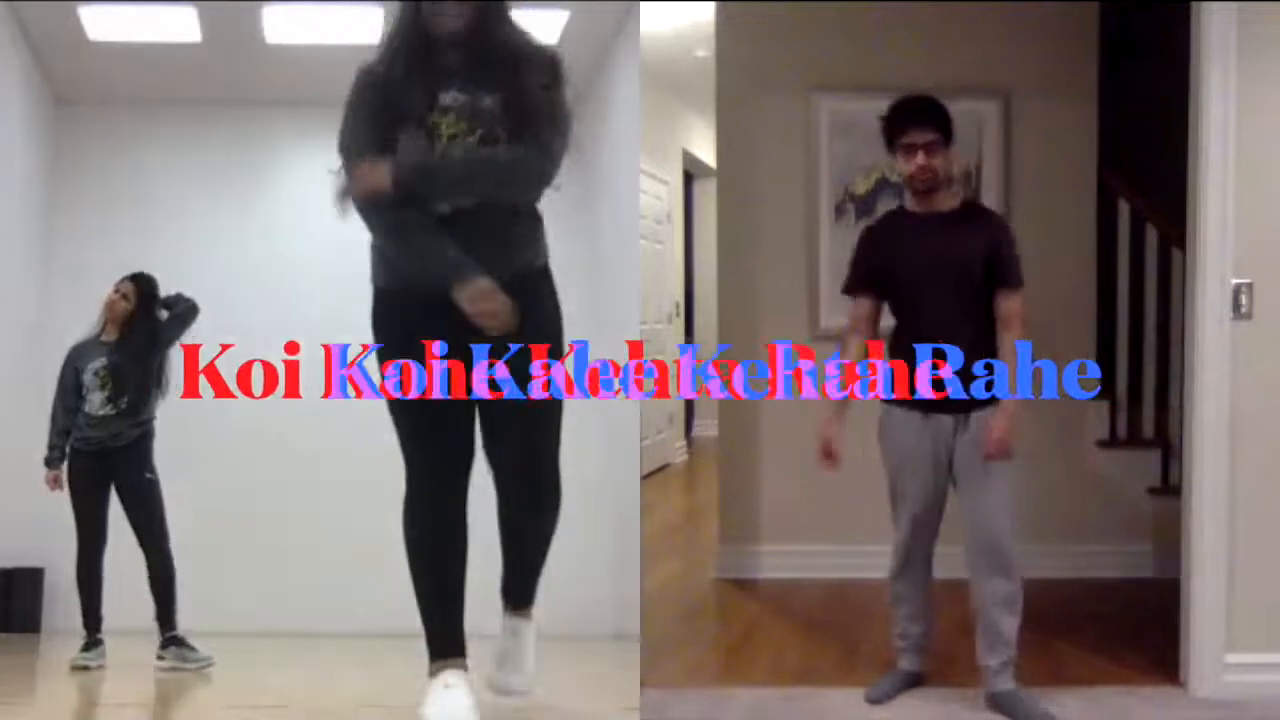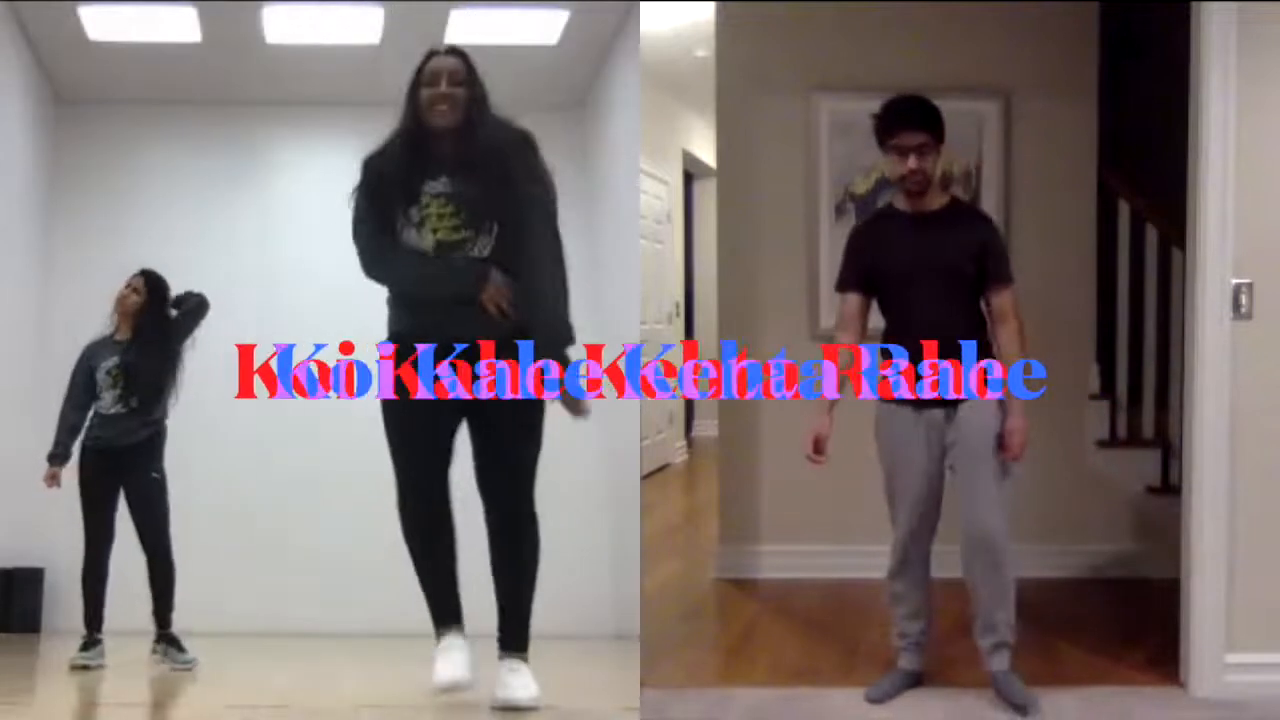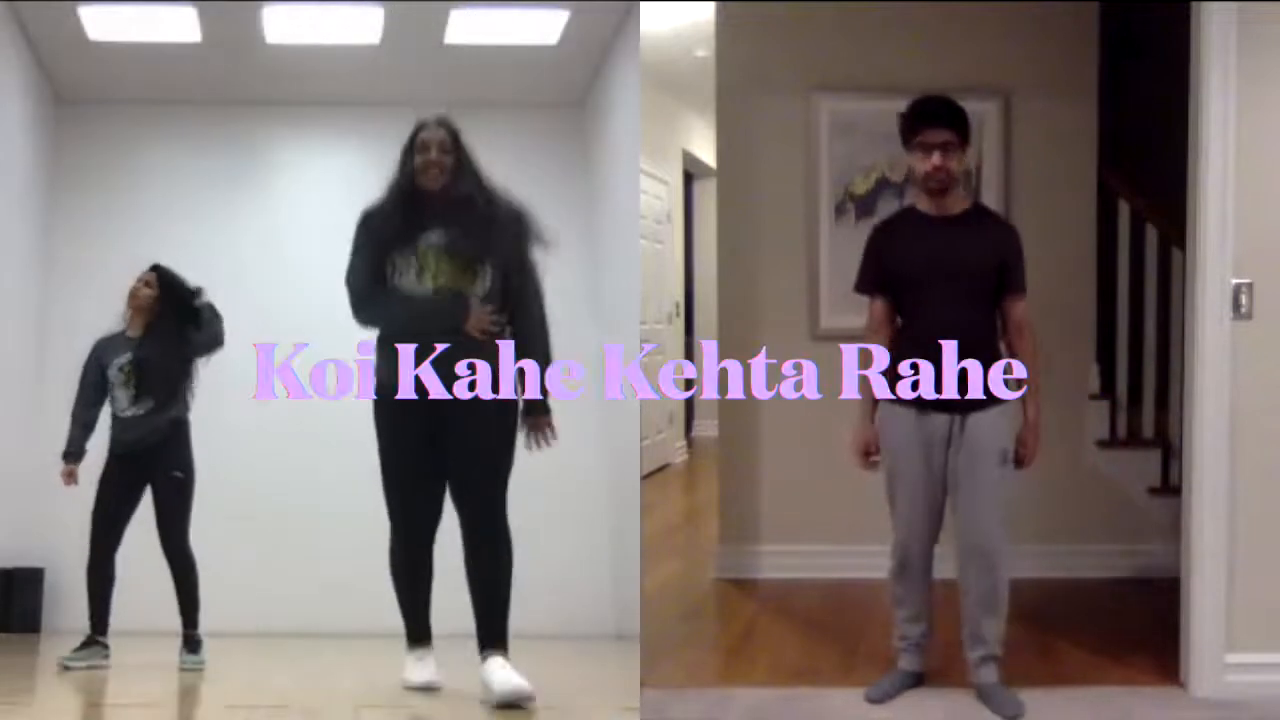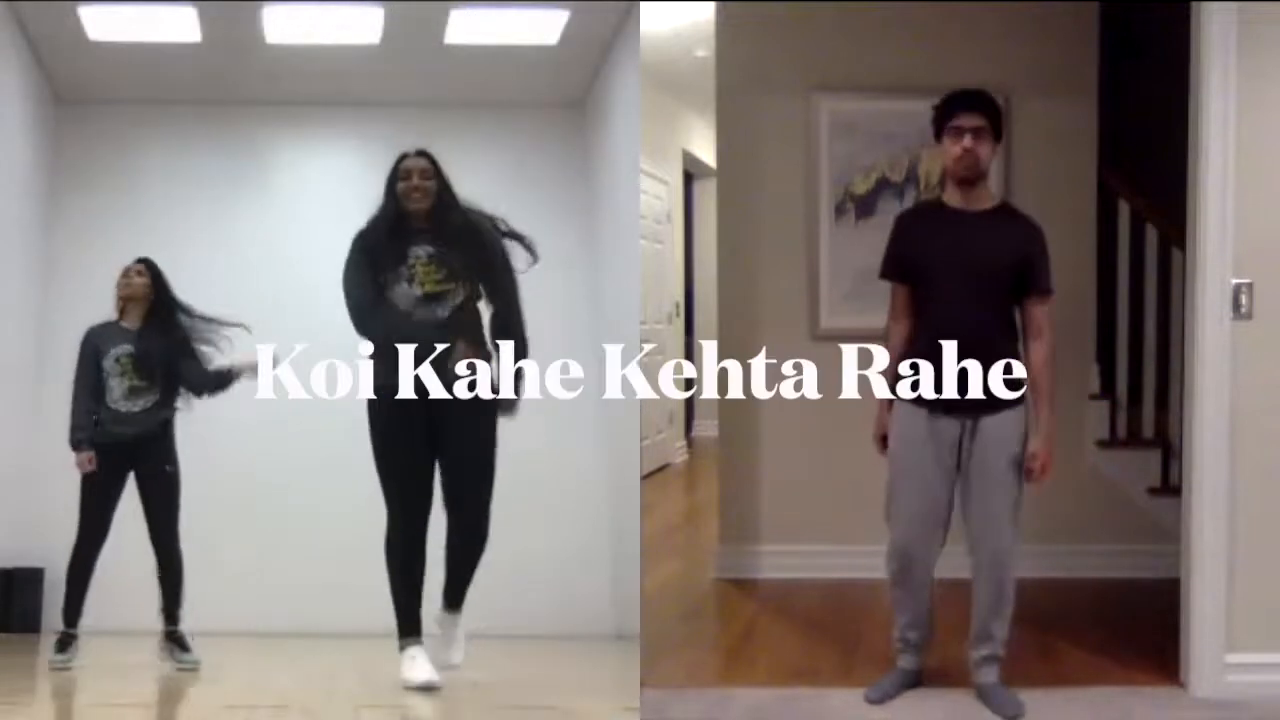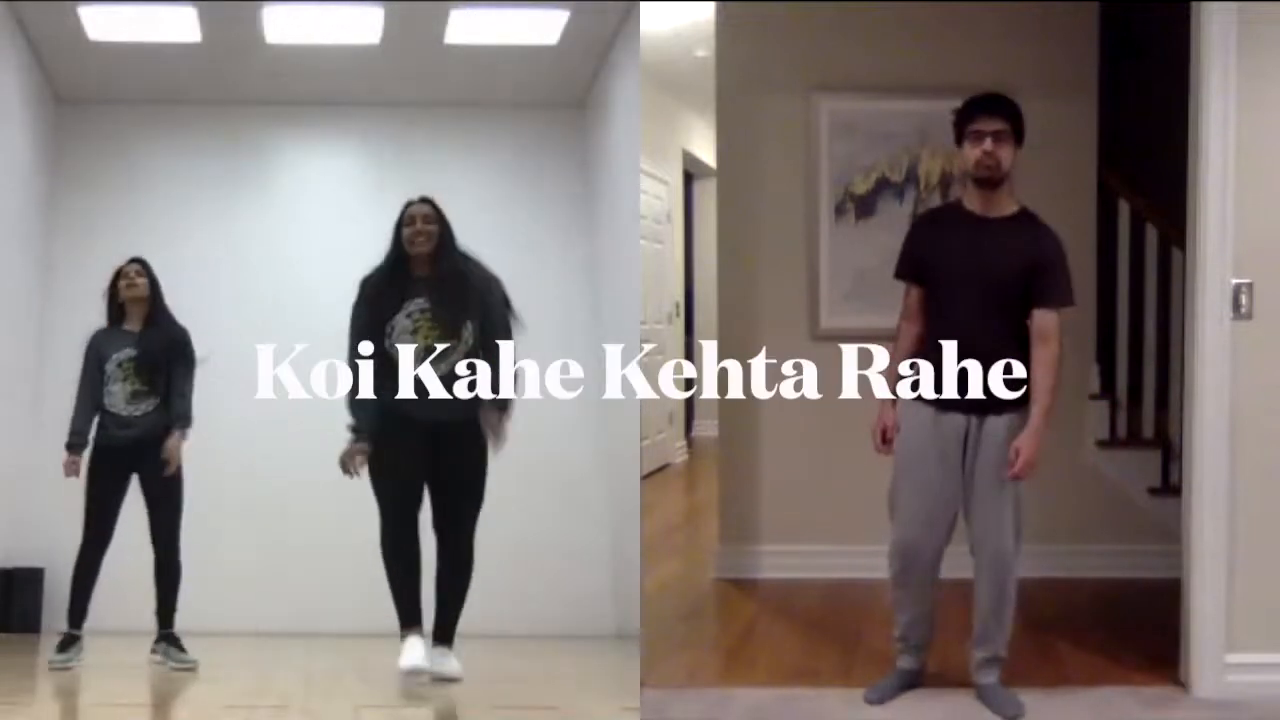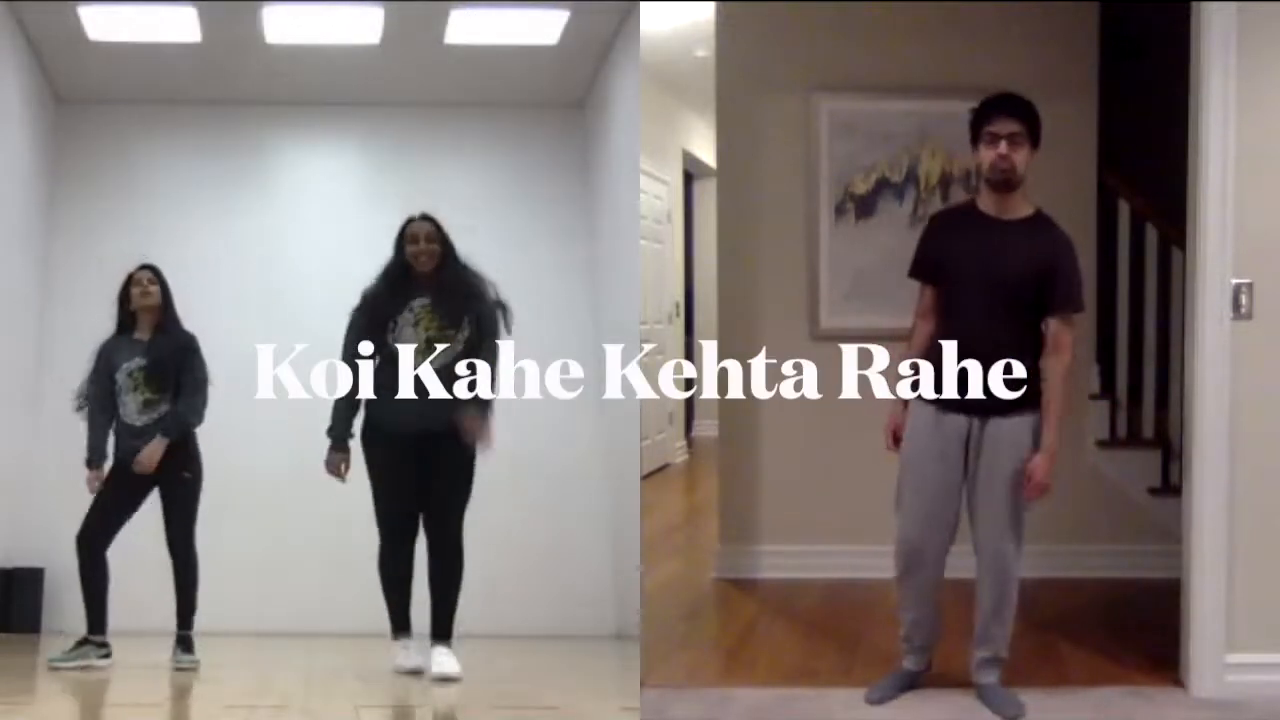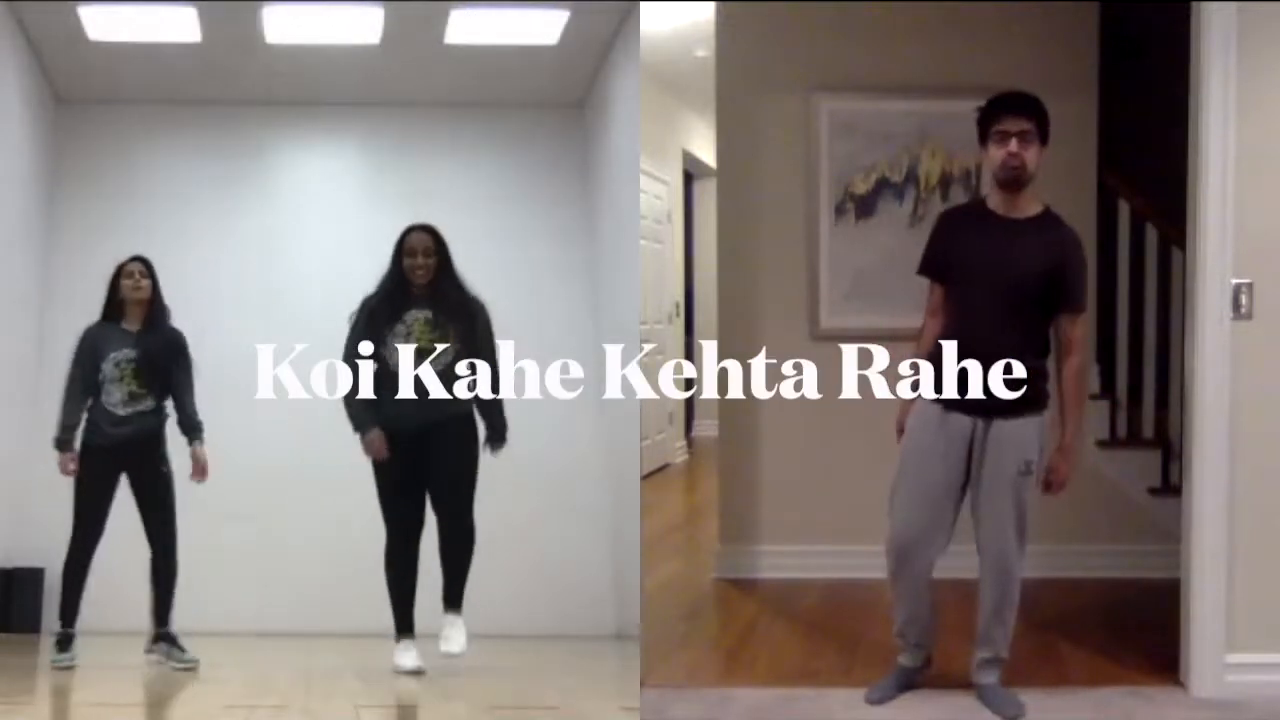
dt=0.3s
person 1, frame 1
left shoulder: (987, 229)
right shoulder: (879, 239)
left elbow: (1011, 324)
right elbow: (860, 333)
left wrist: (1007, 407)
right wrist: (834, 416)
left hip: (981, 411)
right hip: (908, 411)
left knee: (994, 542)
right knee: (911, 541)
right ankle: (910, 659)
person 1, frame 2
left shoulder: (976, 227)
right shoulder: (870, 236)
left elbow: (1004, 318)
right elbow: (849, 329)
left wrist: (1017, 405)
right wrist: (825, 411)
left hip: (974, 403)
right hip: (903, 408)
left knee: (987, 532)
right knee: (909, 538)
left ankle: (1000, 661)
right ankle: (909, 658)
person 1, frame 3
left shoulder: (997, 234)
right shoulder: (889, 236)
left elbow: (1018, 329)
right elbow: (879, 332)
left wrist: (1032, 415)
right wrist: (868, 417)
left hip: (984, 411)
right hip: (910, 411)
left knee: (983, 544)
right knee: (910, 543)
left ankle: (985, 668)
right ankle: (910, 658)
person 1, frame 4
left shoulder: (1022, 233)
right shoulder: (912, 226)
left elbow: (1038, 334)
right elbow: (900, 320)
left wrist: (1043, 425)
right wrist: (885, 403)
left hip: (997, 415)
right hip: (922, 411)
left knee: (994, 548)
right knee: (910, 543)
left ankle: (988, 669)
right ankle: (908, 659)
person 1, frame 5
left shoulder: (1039, 242)
right shoulder: (930, 229)
left elbow: (1046, 340)
right elbow: (911, 320)
left wrist: (1034, 428)
right wrist: (889, 400)
left hip: (1001, 416)
right hip: (930, 409)
left knee: (996, 550)
right knee: (911, 545)
right ankle: (909, 658)
person 1, frame 6
left shoulder: (1051, 244)
right shoulder: (944, 228)
left elbow: (1058, 349)
right elbow: (925, 319)
left wrist: (1048, 444)
right wrist: (901, 401)
left hip: (1009, 419)
right hip: (937, 409)
left knee: (999, 551)
right knee: (916, 544)
right ankle: (913, 660)
person 1, frame 7
left shoulder: (1059, 243)
right shoulder: (953, 225)
left elbow: (1071, 349)
left wrist: (1067, 442)
right wrist: (911, 395)
left hip: (1016, 419)
right hip: (941, 408)
left knee: (1001, 552)
right knee: (908, 540)
right ankle: (911, 657)
person 2, frame 1
left shoulder: (530, 76)
right shoulder: (380, 87)
left elbow: (530, 168)
right elbow: (369, 192)
left wrist: (403, 173)
right wrist: (458, 274)
left hip: (513, 288)
right hip: (412, 299)
left knee: (530, 467)
right knee: (435, 479)
left ankle: (516, 614)
person 2, frame 2
left shoulder: (513, 160)
right shoulder: (386, 170)
left elbow: (542, 254)
right elbow: (375, 259)
left wrist: (557, 353)
right wrist: (471, 282)
left hip: (508, 352)
right hip: (418, 352)
left knee: (509, 498)
right knee: (420, 492)
left ankle: (513, 655)
right ankle: (449, 632)
person 2, frame 3
left shoulder: (495, 221)
right shoulder: (380, 224)
left elbow: (526, 310)
right elbow: (366, 304)
left wrist: (535, 400)
right wrist: (453, 314)
left hip: (483, 391)
right hip: (406, 394)
left knee: (484, 515)
right knee: (412, 523)
left ankle: (495, 656)
right ankle: (419, 647)
person 2, frame 4
left shoulder: (475, 235)
right shoulder: (371, 245)
left elbow: (506, 306)
right elbow: (366, 316)
left wrist: (512, 375)
right wrist: (440, 343)
left hip: (467, 390)
right hip: (397, 393)
left knee: (469, 505)
right knee: (407, 514)
left ankle: (452, 609)
right ankle: (411, 644)
person 2, frame 5
left shoulder: (475, 285)
right shoulder: (378, 289)
left elbow: (503, 346)
right elbow: (360, 365)
left wrist: (498, 403)
right wrist: (360, 434)
left hip: (460, 426)
right hip: (398, 422)
left knee: (456, 534)
right knee: (399, 516)
left ankle: (443, 644)
right ankle: (411, 634)
person 2, frame 6
left shoulder: (469, 294)
right shoulder: (378, 300)
left elbow: (491, 350)
right elbow: (352, 369)
left wrist: (479, 405)
right wrist: (339, 438)
left hip: (449, 433)
right hip: (390, 434)
left knee: (445, 533)
right knee: (397, 536)
left ankle: (442, 643)
right ankle: (402, 636)
person 2, frame 7
left shoulder: (465, 308)
right shoulder: (376, 310)
left elbow: (488, 370)
right elbow: (355, 372)
left wrist: (496, 428)
right wrist: (366, 426)
left hip: (451, 426)
right hip: (395, 431)
left knee: (455, 513)
right knee: (402, 531)
left ankle: (453, 612)
right ankle: (404, 639)
person 3, frame 1
left shoulder: (147, 345)
right shoulder: (81, 352)
left elbow: (188, 308)
right elbow: (64, 409)
left wrist: (155, 303)
right wrist: (54, 459)
left hip: (134, 455)
right hip: (86, 457)
left knee: (157, 545)
right knee: (90, 549)
left ankle: (170, 639)
right ankle: (93, 640)
person 3, frame 2
left shoulder: (160, 343)
right shoulder: (94, 352)
left elbow: (198, 304)
right elbow: (74, 407)
left wrist: (166, 301)
right wrist: (58, 457)
left hip: (144, 455)
right hip: (98, 456)
left knee: (158, 546)
right knee: (97, 548)
left ankle: (164, 636)
right ankle: (93, 639)
person 3, frame 3
left shoulder: (172, 340)
right shoulder: (105, 348)
left elbow: (210, 340)
right elbow: (87, 404)
left wrist: (202, 305)
right wrist: (73, 454)
left hip: (169, 451)
right hip: (123, 455)
left knee: (175, 546)
right knee: (101, 545)
left ankle: (191, 639)
right ankle: (97, 640)
person 3, frame 4
left shoulder: (169, 336)
right shoulder: (97, 337)
left elbow: (199, 382)
right elbow: (84, 395)
left wrist: (234, 372)
right wrist: (82, 443)
left hip: (155, 445)
right hip: (107, 447)
left knee: (165, 541)
right knee: (88, 540)
left ankle: (172, 633)
right ankle: (68, 634)
person 3, frame 5
left shoulder: (173, 335)
right shoulder: (102, 341)
left elbow: (182, 392)
right elbow: (87, 396)
left wrist: (178, 433)
right wrist: (76, 446)
left hip: (159, 449)
right hip: (110, 449)
left knee: (166, 542)
right knee: (93, 542)
left ankle: (167, 637)
right ankle: (72, 635)
person 3, frame 6
left shoulder: (182, 344)
right shoulder: (112, 349)
left elbow: (194, 402)
right elbow: (99, 407)
left wrist: (162, 441)
right wrist: (95, 462)
left hip: (177, 456)
right hip: (128, 461)
left knee: (181, 546)
right knee: (90, 540)
left ankle: (184, 640)
right ankle: (97, 641)
person 3, frame 7
left shoulder: (169, 339)
right shoulder: (96, 336)
left elbow: (183, 394)
right elbow: (77, 391)
left wrist: (196, 441)
right wrist: (64, 444)
left hip: (148, 448)
right hip: (98, 449)
left knee: (163, 540)
right knee: (84, 539)
left ankle: (161, 634)
right ankle: (66, 637)
